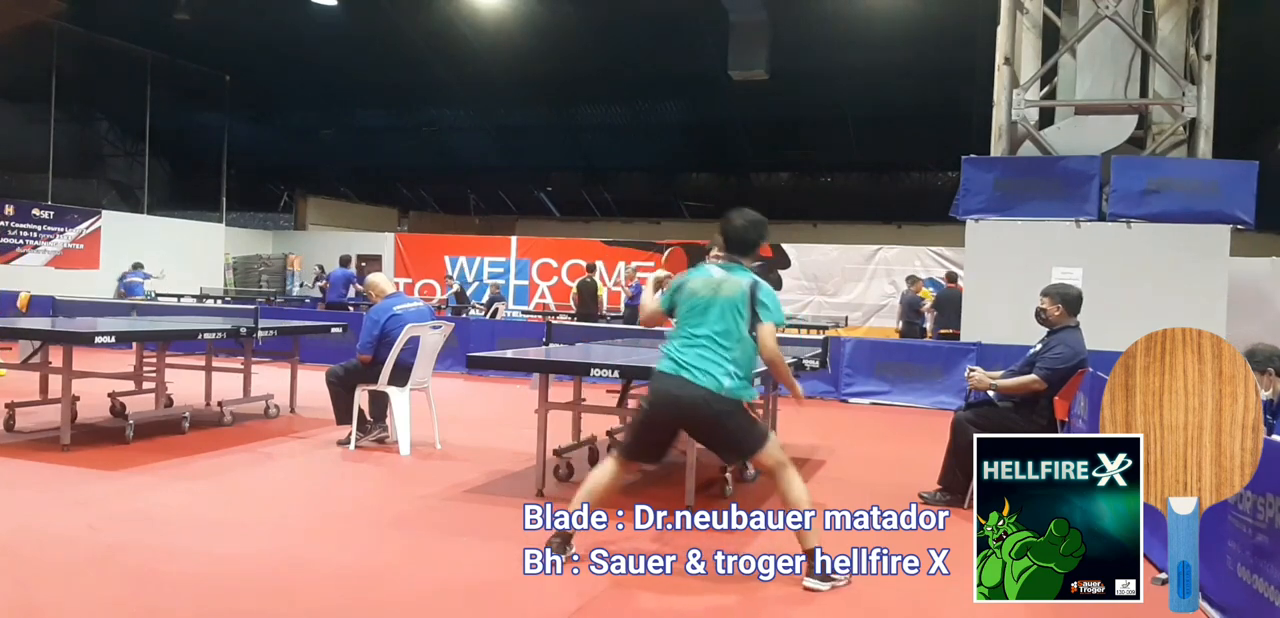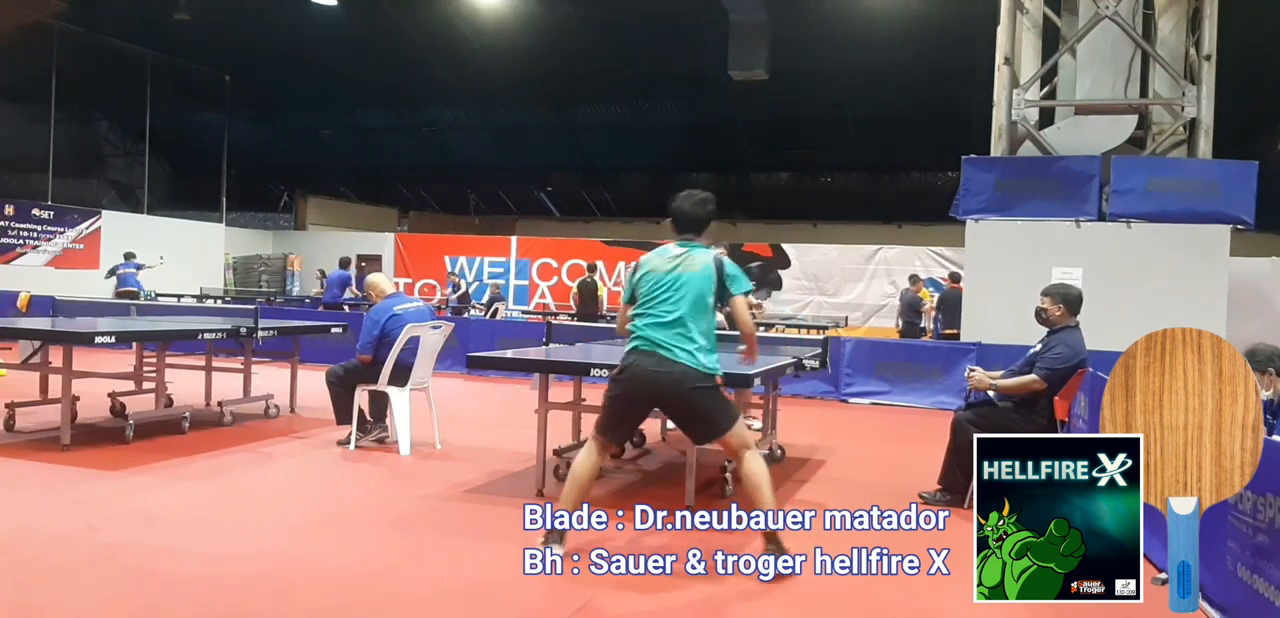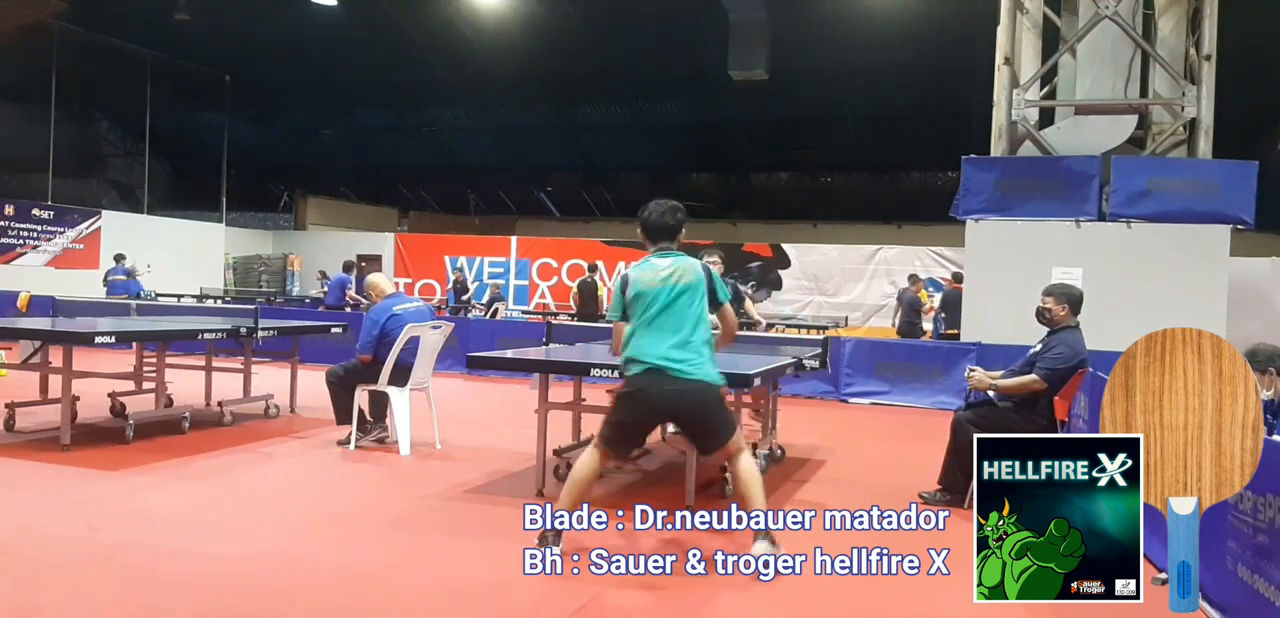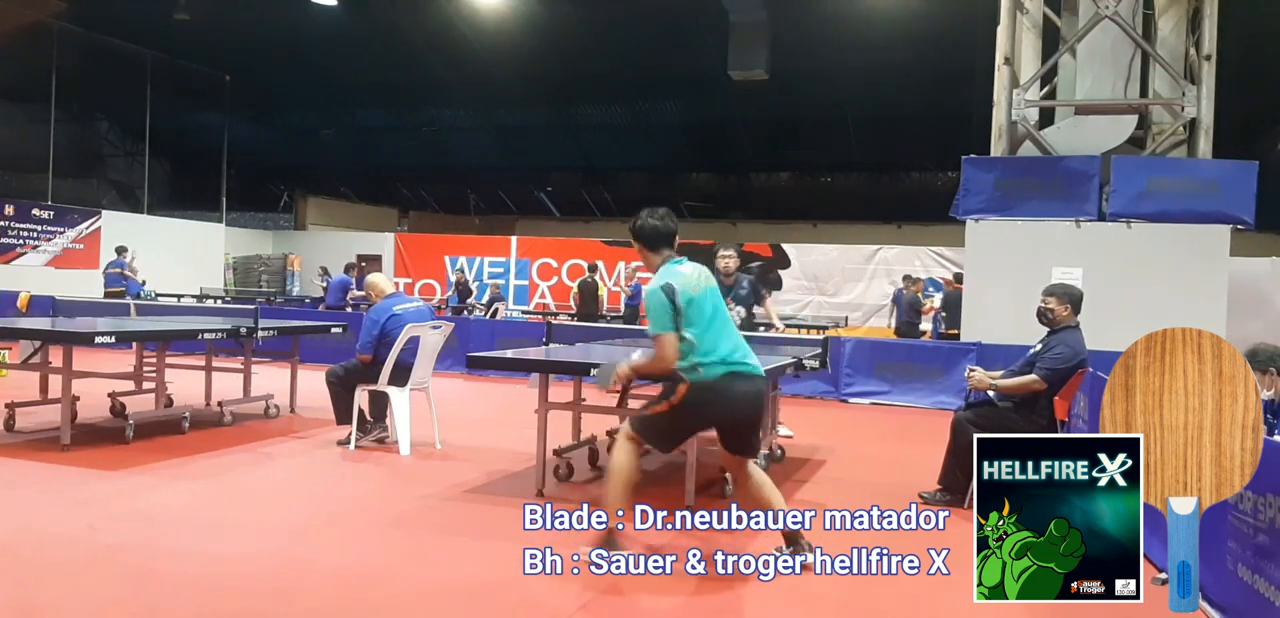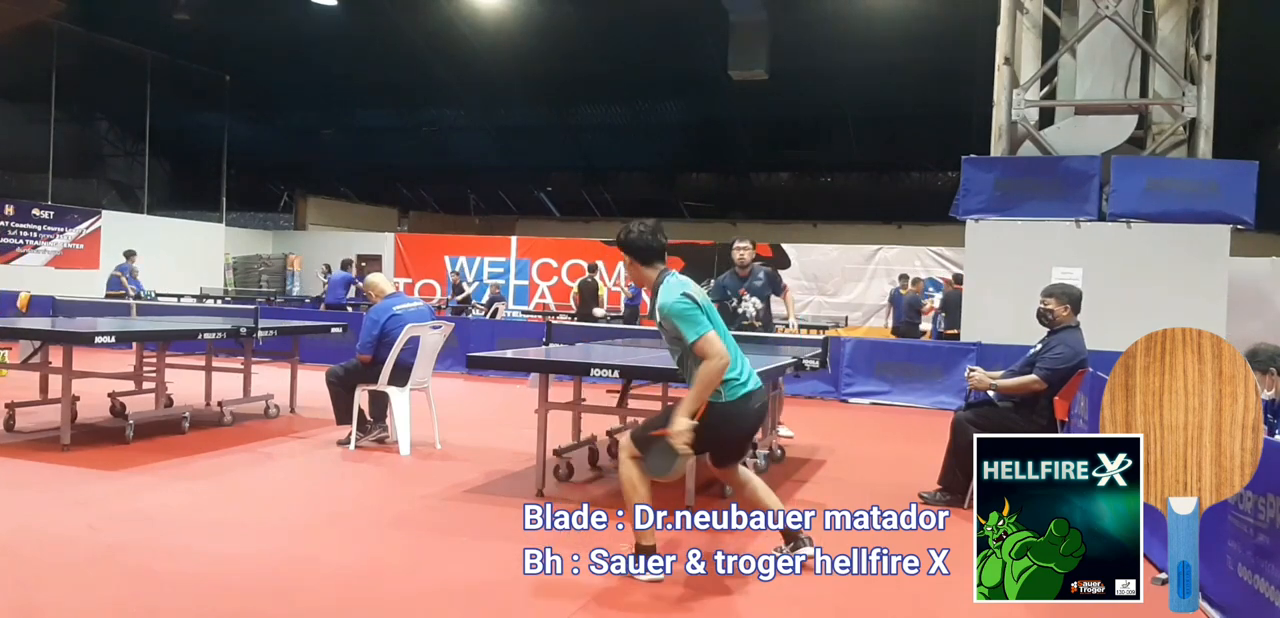
dt=0.2s
person 1, frame 1
left shoulder: (693, 277)
right shoulder: (759, 289)
left elbow: (647, 317)
right elbow: (770, 352)
left wrist: (650, 286)
right wrist: (794, 387)
left hip: (666, 388)
right hip: (718, 398)
left knee: (620, 461)
right knee: (781, 466)
left ankle: (560, 536)
right ankle: (816, 564)
person 1, frame 2
left shoulder: (645, 261)
right shoulder: (720, 264)
left elbow: (622, 326)
right elbow: (745, 324)
right wrist: (751, 350)
left hip: (638, 367)
right hip: (691, 375)
left knee: (598, 445)
right knee: (745, 448)
left ankle: (555, 533)
right ankle: (773, 545)
person 1, frame 3
left shoulder: (628, 276)
right shoulder: (701, 271)
left elbow: (618, 346)
right elbow: (731, 325)
right wrist: (715, 342)
left hip: (644, 383)
right hip: (698, 385)
left knee: (599, 450)
right knee: (739, 452)
left ankle: (552, 533)
right ankle: (763, 536)
person 1, frame 4
left shoulder: (659, 288)
right shoulder: (699, 271)
left elbow: (666, 360)
left wrist: (631, 369)
right wrist: (647, 365)
left hip: (709, 387)
right hip: (751, 383)
left knee: (628, 438)
right knee: (739, 463)
left ankle: (610, 541)
right ankle: (797, 542)
person 1, frame 5
left shoulder: (671, 300)
right shoulder: (679, 283)
left elbow: (717, 359)
left wrist: (683, 414)
left hip: (725, 405)
right hip: (752, 398)
left knee: (630, 449)
right knee: (726, 468)
left ankle: (646, 554)
right ankle: (797, 537)
person 2, frame 1
left shoulder: (1066, 345)
right shoulder: (1058, 337)
left elbow: (1036, 382)
right elbow: (1024, 372)
left wrist: (991, 385)
right wrist: (988, 374)
left hip: (1034, 419)
right hip: (1024, 409)
left knee: (964, 421)
right knee: (965, 411)
left ankle: (955, 491)
right ankle: (961, 484)
person 2, frame 2
left shoulder: (1066, 345)
right shoulder: (1058, 337)
left elbow: (1036, 382)
right elbow: (1024, 372)
left wrist: (991, 385)
right wrist: (988, 374)
left hip: (1035, 419)
right hip: (1025, 409)
left knee: (964, 421)
right knee: (964, 411)
left ankle: (955, 491)
right ankle: (961, 484)
person 2, frame 3
left shoulder: (1066, 345)
right shoulder: (1058, 337)
left elbow: (1037, 382)
right elbow: (1024, 372)
left wrist: (991, 385)
right wrist: (988, 374)
left hip: (1035, 419)
right hip: (1025, 409)
left knee: (964, 421)
right knee: (964, 411)
left ankle: (955, 491)
right ankle: (962, 484)
person 2, frame 4
left shoulder: (1066, 345)
right shoulder: (1058, 337)
left elbow: (1036, 382)
right elbow: (1023, 372)
left wrist: (991, 385)
right wrist: (988, 374)
left hip: (1035, 419)
right hip: (1024, 409)
left knee: (964, 421)
right knee: (965, 411)
left ankle: (955, 491)
right ankle: (960, 484)
person 2, frame 5
left shoulder: (1067, 345)
right shoulder: (1058, 337)
left elbow: (1037, 382)
right elbow: (1024, 372)
left wrist: (991, 385)
right wrist: (988, 374)
left hip: (1035, 419)
right hip: (1024, 409)
left knee: (964, 421)
right knee: (964, 411)
left ankle: (955, 491)
right ankle: (961, 484)
person 3, frame 1
left shoulder: (377, 311)
right shoulder: (424, 306)
left elbow: (364, 356)
left wrist: (362, 356)
left hip: (394, 373)
left knee: (334, 375)
right knee: (377, 366)
left ankle: (363, 427)
right ankle: (378, 424)
person 3, frame 2
left shoulder: (377, 312)
right shoulder: (424, 306)
left elbow: (364, 357)
left wrist: (362, 356)
left hip: (394, 373)
left knee: (334, 375)
right knee: (377, 366)
left ankle: (363, 428)
right ankle: (378, 424)
person 3, frame 3
left shoulder: (377, 312)
right shoulder: (424, 306)
left elbow: (364, 357)
left wrist: (363, 356)
left hip: (394, 373)
left knee: (334, 375)
right knee: (377, 366)
left ankle: (363, 428)
right ankle: (378, 424)
person 3, frame 4
left shoulder: (377, 311)
right shoulder: (424, 306)
left elbow: (364, 356)
left wrist: (362, 356)
left hip: (394, 373)
left knee: (334, 374)
right knee: (378, 365)
left ankle: (362, 427)
right ankle: (378, 424)
person 3, frame 5
left shoulder: (377, 311)
right shoulder: (424, 305)
left elbow: (364, 356)
left wrist: (363, 356)
left hip: (394, 373)
left knee: (334, 375)
right knee: (378, 365)
left ankle: (362, 427)
right ankle: (378, 424)
